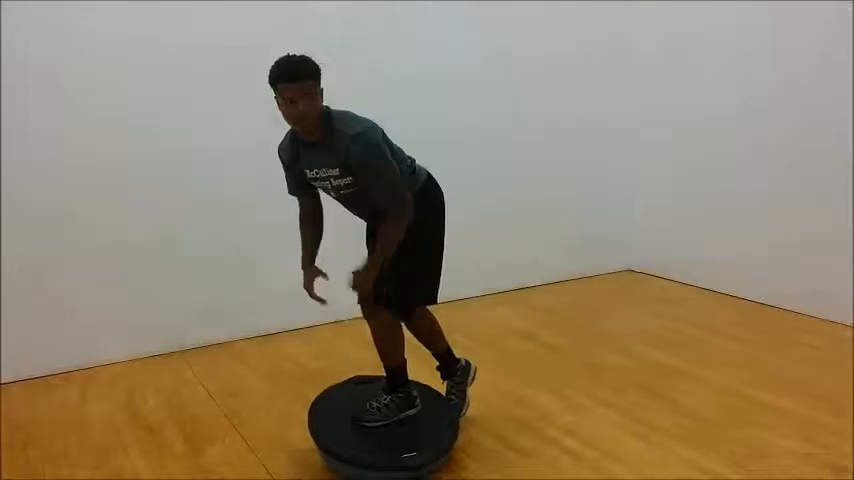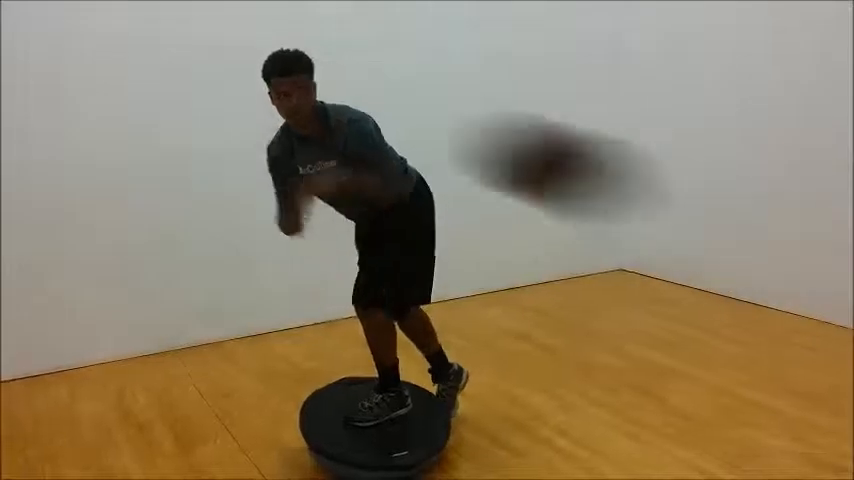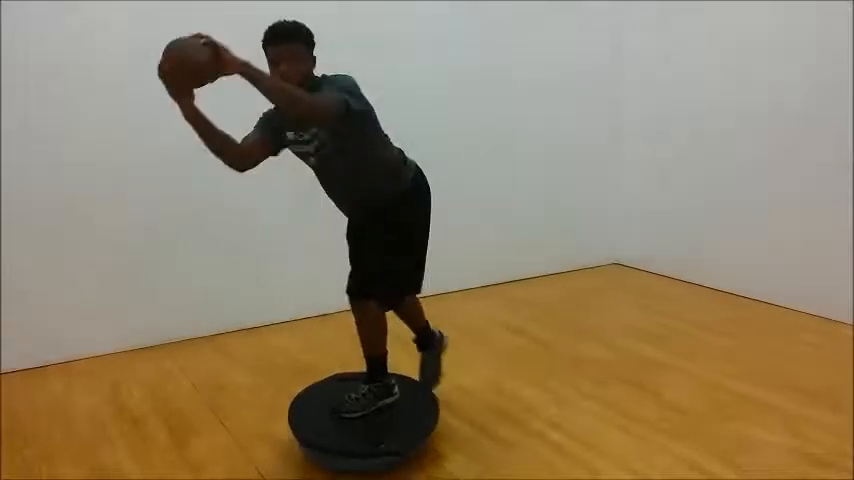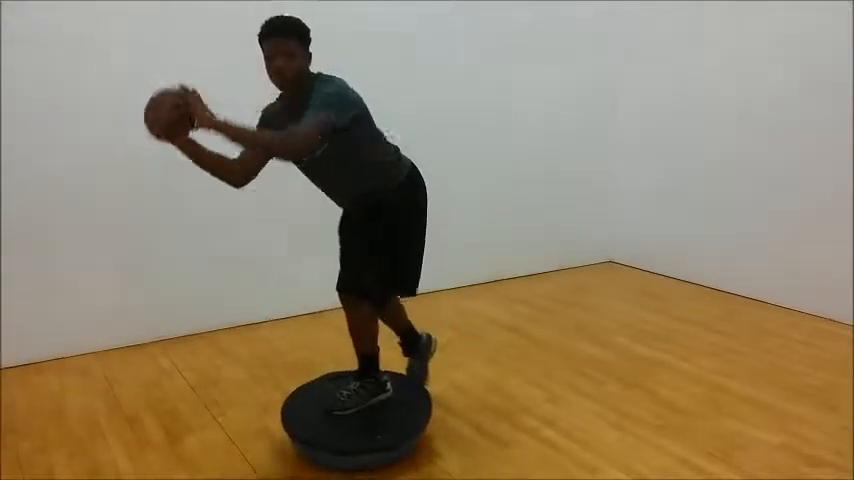
dt=0.2s
person 1, frame 1
left shoulder: (359, 138)
right shoulder: (290, 151)
left elbow: (401, 209)
right elbow: (309, 209)
left wrist: (371, 270)
right wrist: (308, 264)
left hip: (417, 206)
right hip: (382, 213)
left knee: (381, 302)
right knee: (401, 302)
left ankle: (399, 394)
right ankle: (454, 368)
person 1, frame 2
left shoulder: (354, 127)
right shoulder: (280, 150)
left elbow: (391, 188)
right elbow: (287, 218)
left wrist: (341, 183)
right wrist: (292, 216)
left hip: (406, 208)
right hip: (370, 218)
left knee: (371, 302)
right knee: (396, 302)
left ankle: (391, 393)
right ankle: (446, 372)
person 1, frame 3
left shoulder: (340, 89)
right shoulder: (279, 119)
left elbow: (312, 112)
right elbow: (241, 159)
left wrist: (242, 67)
right wrist: (189, 110)
left hip: (403, 198)
right hip: (366, 209)
left knee: (365, 293)
right knee: (387, 288)
left ankle: (379, 384)
right ankle: (430, 341)
person 1, frame 4
left shoulder: (332, 94)
right shoulder: (275, 116)
left elbow: (297, 146)
right elbow: (239, 175)
left wrist: (217, 124)
right wrist: (183, 142)
left hip: (398, 196)
right hip: (360, 206)
left knee: (356, 291)
right knee: (367, 289)
left ankle: (370, 380)
right ankle: (415, 343)
